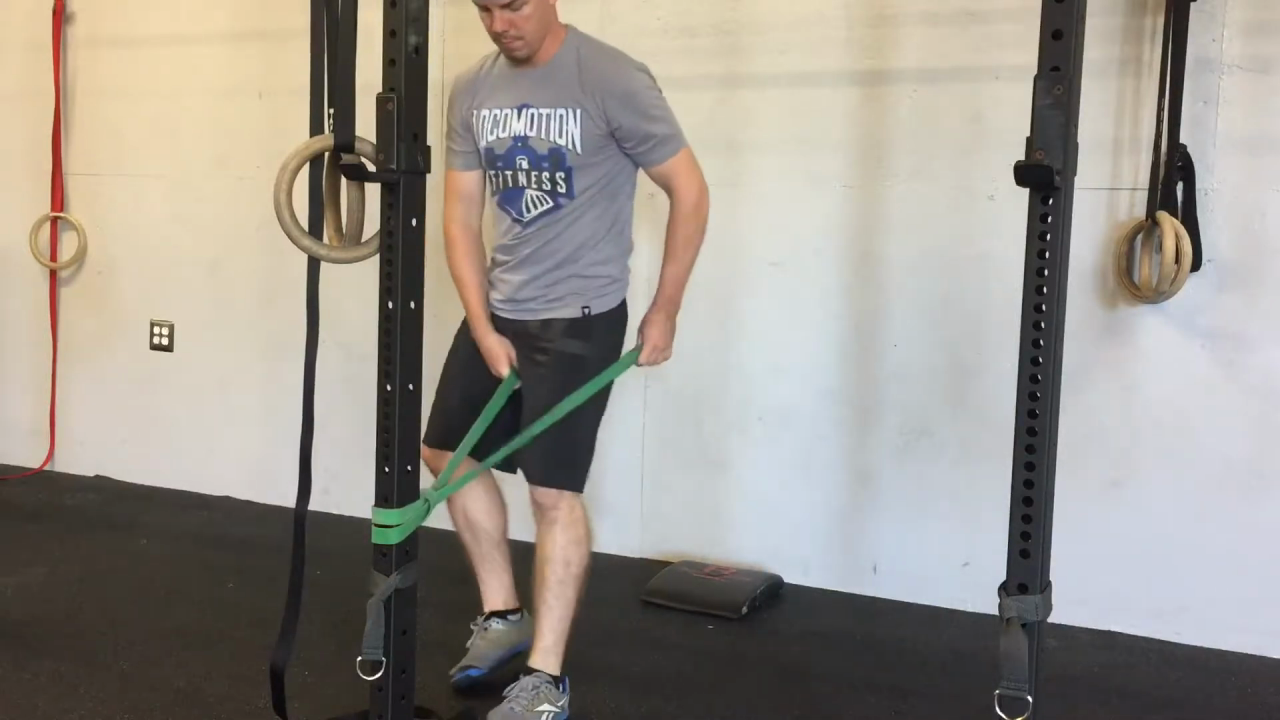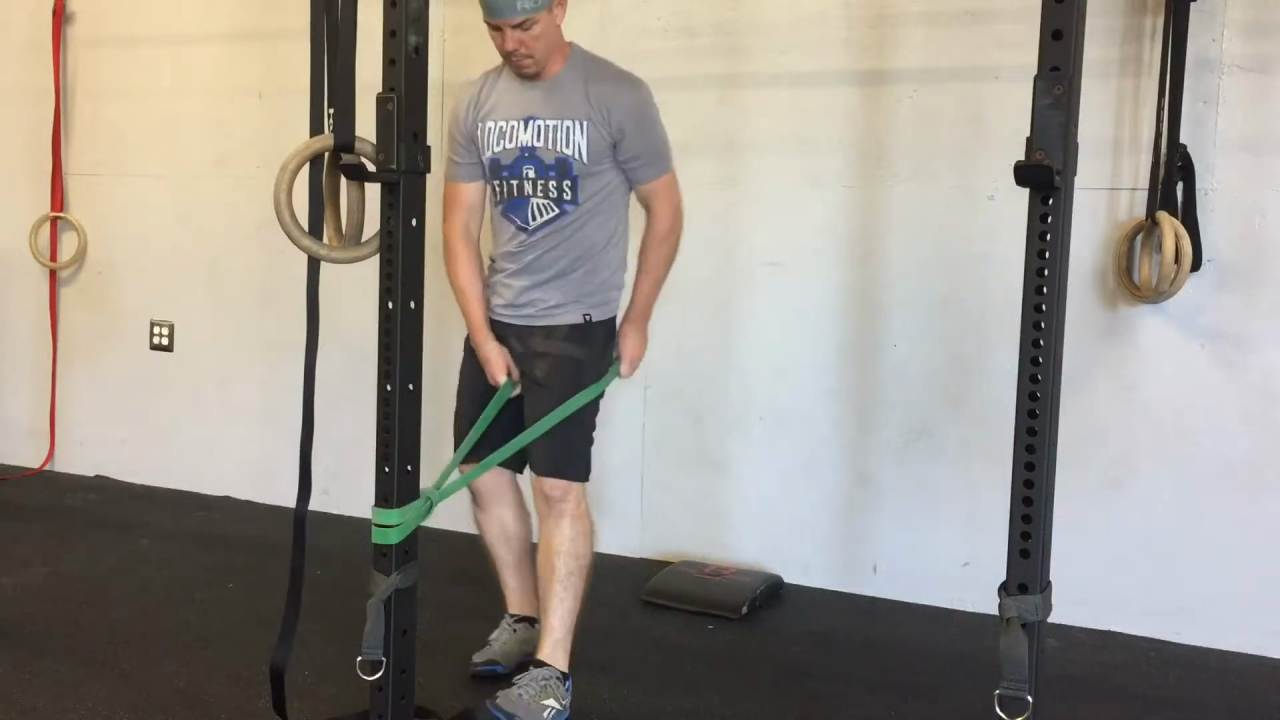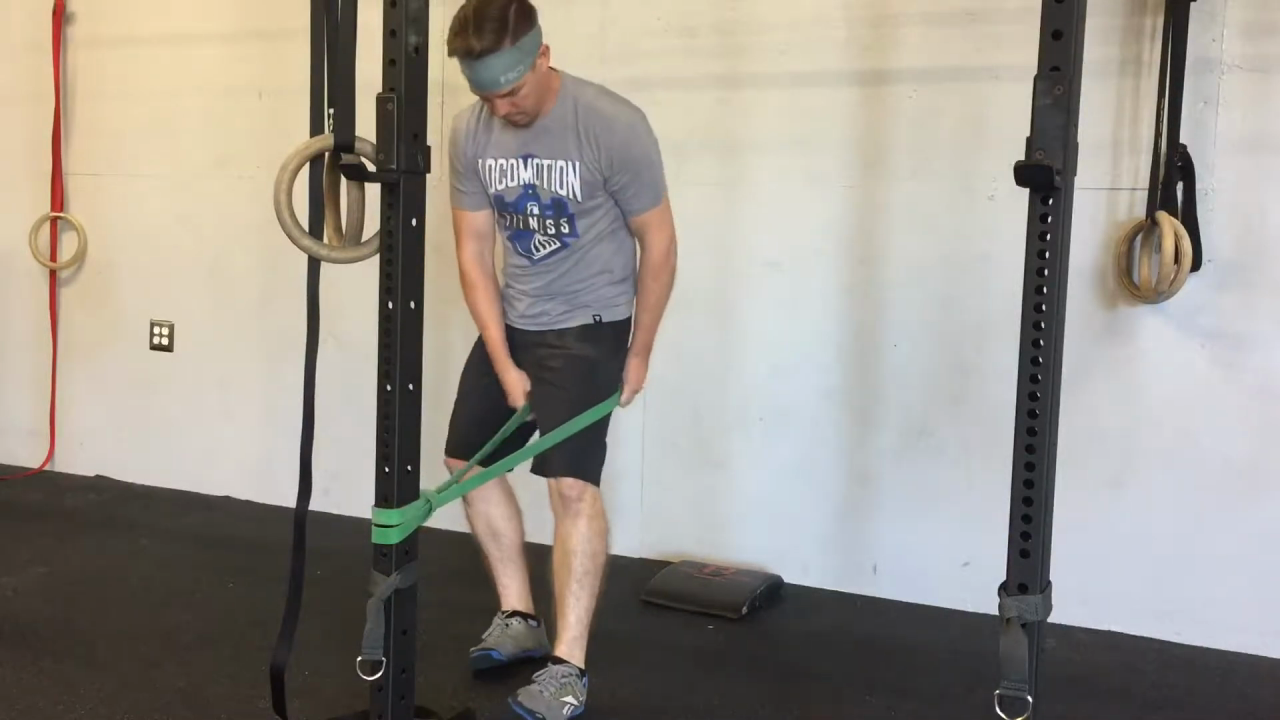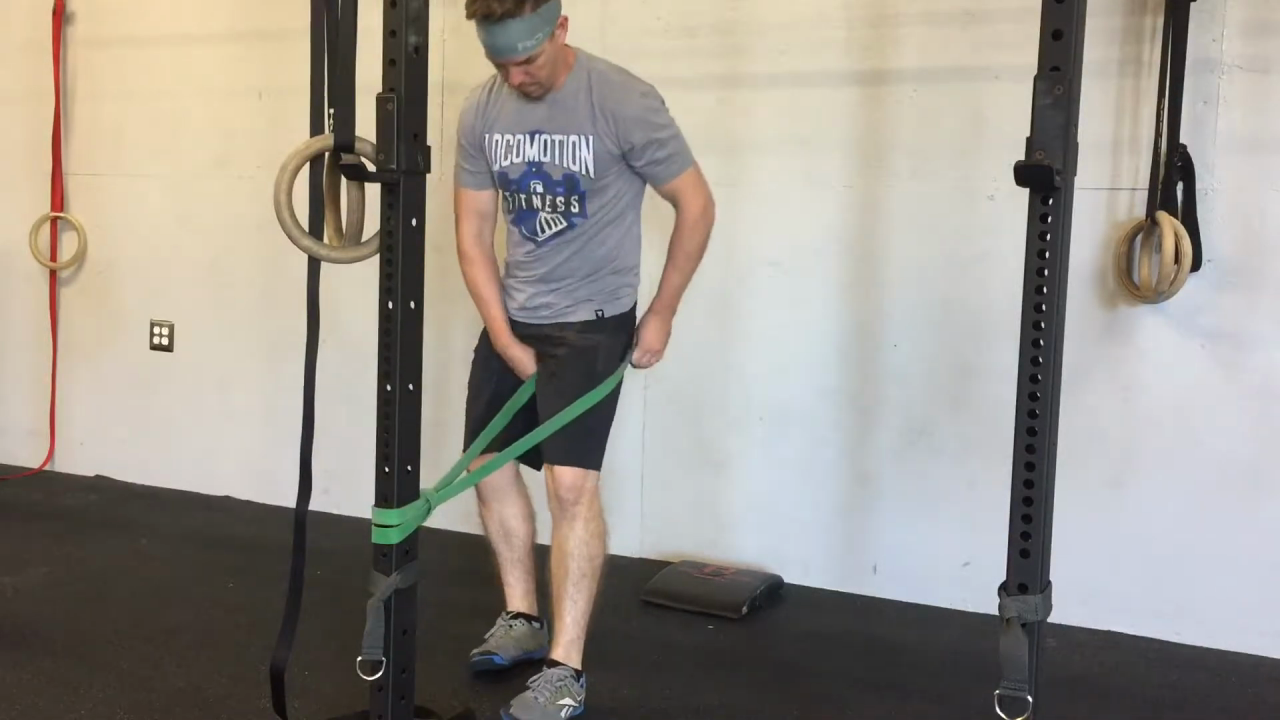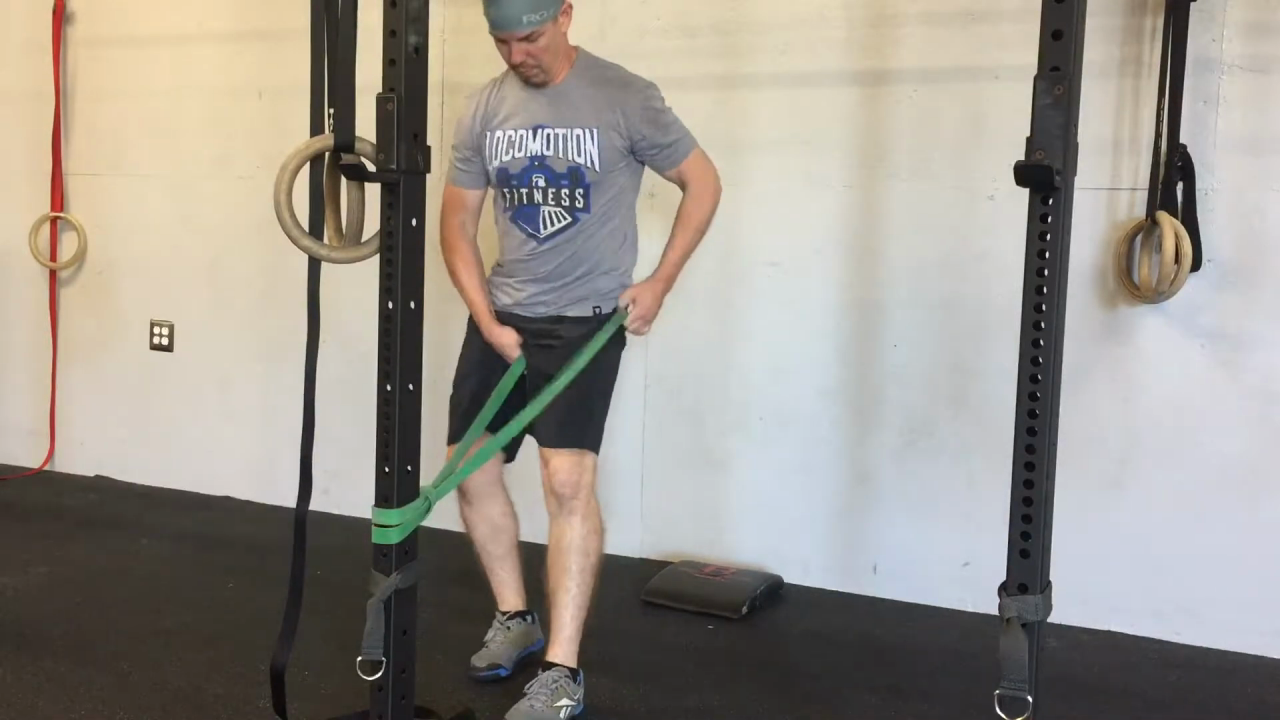
dt=0.5s
person 1, frame 1
left shoulder: (613, 80)
right shoulder: (471, 91)
left elbow: (689, 192)
right elbow: (460, 215)
left wrist: (664, 311)
right wrist: (484, 328)
left hip: (578, 319)
right hip: (500, 310)
left knee: (554, 493)
right knee: (446, 453)
right ankle: (503, 614)
person 1, frame 2
left shoulder: (616, 97)
right shoulder: (476, 104)
left elbow: (665, 211)
right elbow: (459, 228)
left wrist: (637, 321)
right wrist: (481, 337)
left hip: (575, 326)
right hip: (498, 320)
left knee: (558, 486)
right knee: (485, 473)
right ankle: (524, 619)
person 1, frame 3
left shoulder: (612, 125)
right shoulder: (470, 133)
left elbow: (657, 246)
right elbow: (473, 254)
left wrist: (640, 353)
right wrist: (503, 364)
left hip: (589, 327)
right hip: (510, 324)
left knee: (572, 485)
right knee: (468, 462)
right ankle: (519, 617)
person 1, frame 4
left shoulder: (625, 102)
right shoulder: (480, 110)
left elbow: (696, 204)
right elbow: (472, 233)
left wrist: (661, 314)
right wrist: (503, 338)
left hip: (593, 323)
right hip: (513, 319)
left knee: (570, 483)
right knee: (488, 465)
right ankle: (523, 620)
person 1, frame 5
left shoulder: (625, 97)
right shoulder: (483, 109)
left elbow: (703, 181)
right elbow: (457, 226)
left wrist: (660, 281)
right wrist: (488, 320)
left hip: (587, 317)
right hip: (502, 316)
left knee: (568, 478)
right knee: (473, 466)
right ankle: (515, 619)
